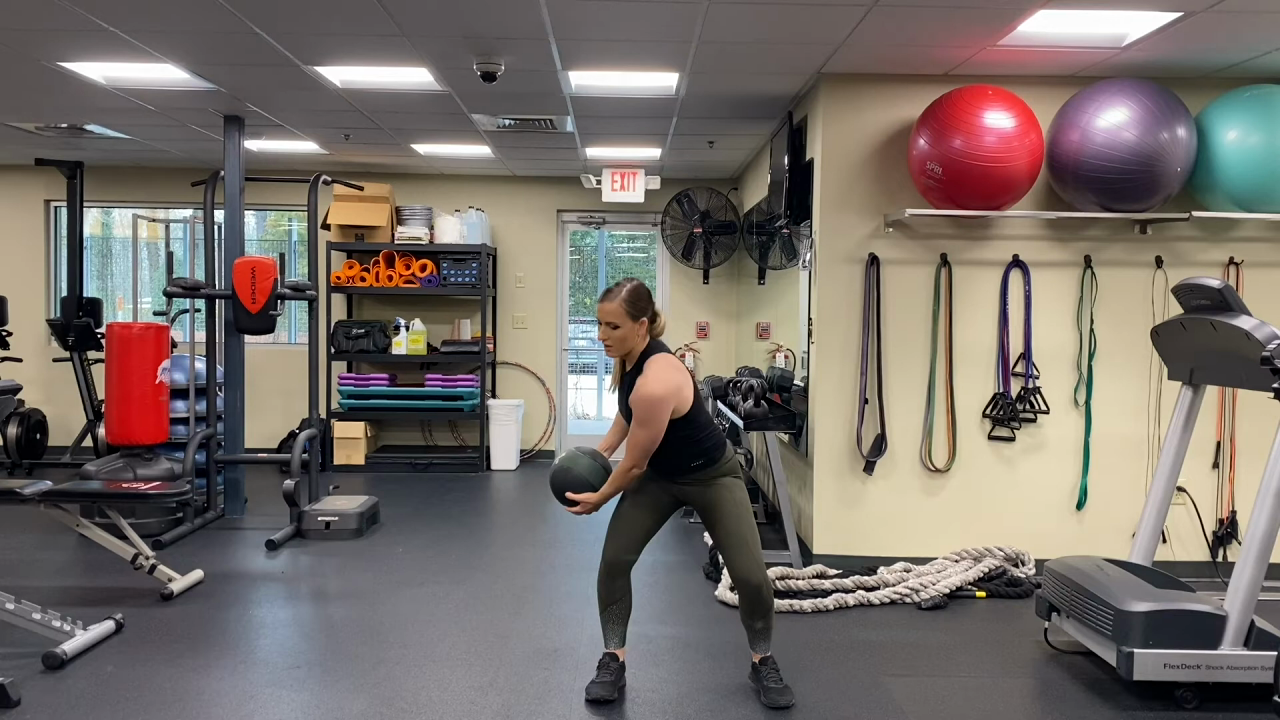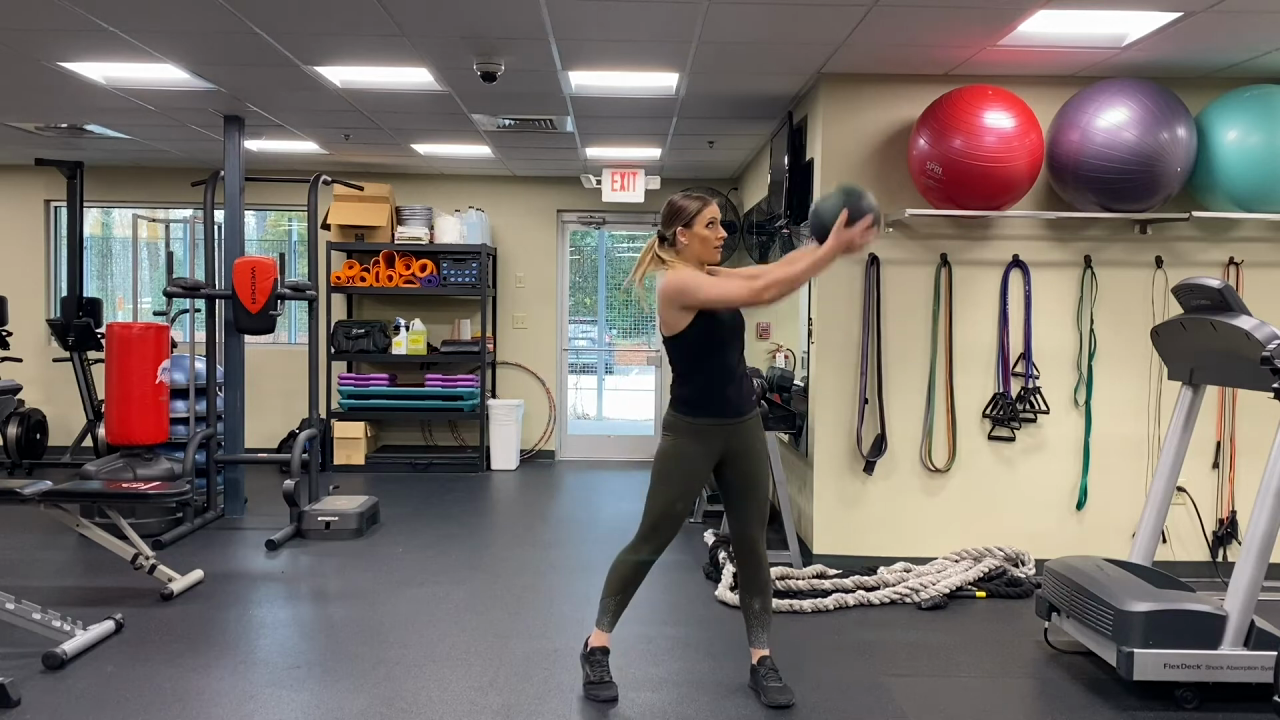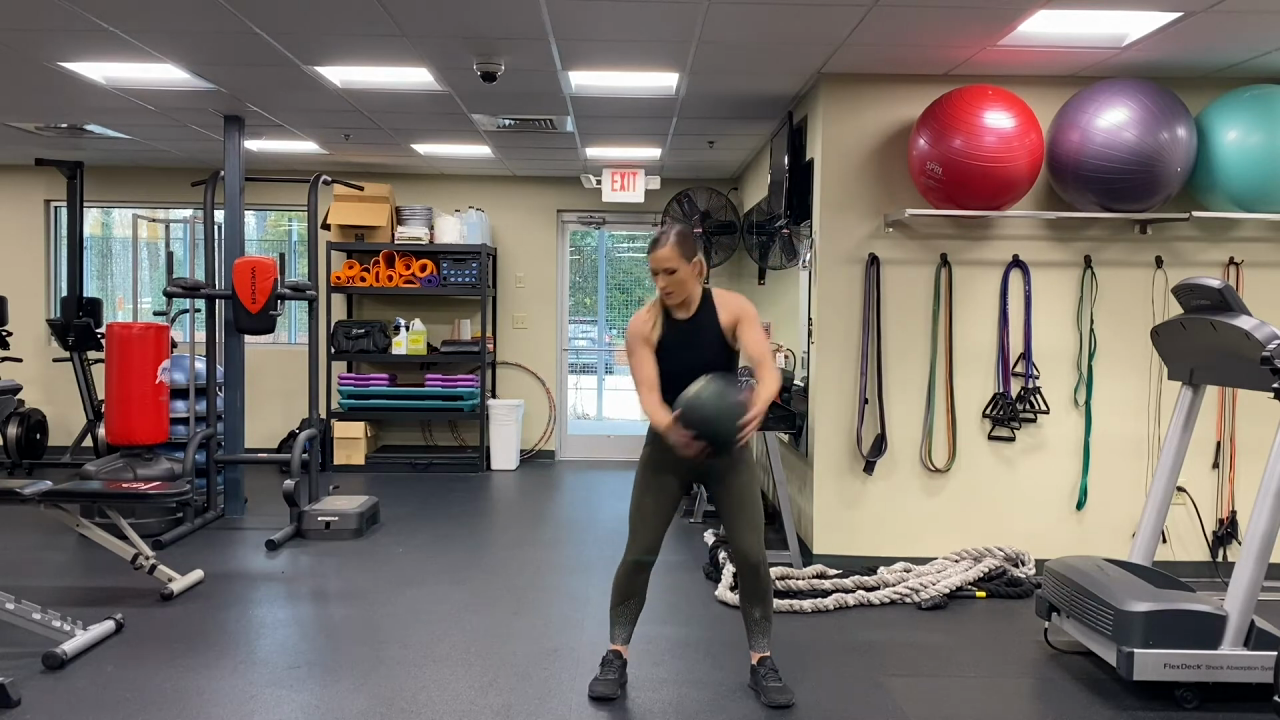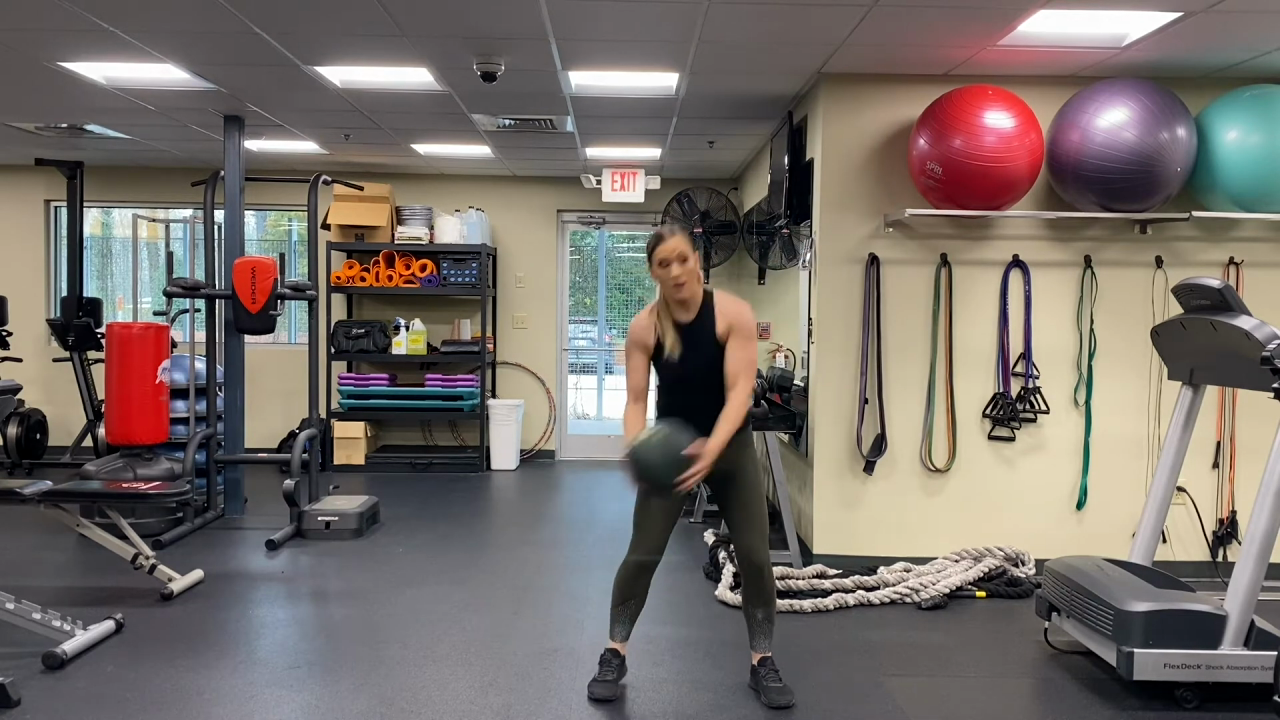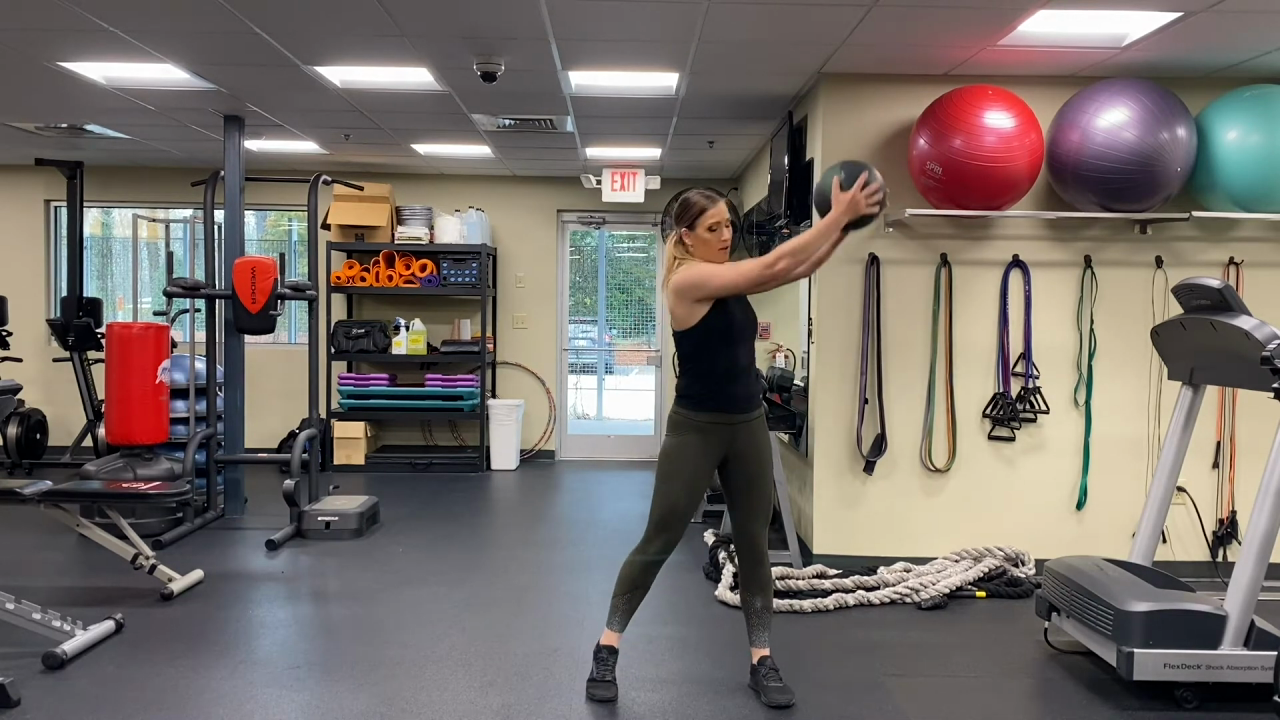
dt=0.7s
person 1, frame 1
left shoulder: (656, 383)
right shoulder: (628, 353)
left elbow: (636, 464)
left wrist: (599, 499)
right wrist: (600, 450)
left hip: (711, 475)
right hip: (660, 473)
left knee: (751, 577)
right knee: (615, 559)
left ankle: (763, 661)
right ankle: (614, 659)
person 1, frame 2
left shoulder: (719, 276)
right shoulder: (677, 285)
left elbow: (776, 274)
right elbow: (761, 291)
left wrist: (834, 244)
right wrist: (833, 247)
left hip: (744, 429)
right hip: (692, 432)
left knee: (751, 546)
right knee: (650, 542)
left ankle: (761, 659)
right ankle: (597, 645)
person 1, frame 3
left shoulder: (732, 308)
right shoulder: (643, 324)
left elbow: (768, 371)
right elbow: (647, 397)
left wrist: (758, 408)
right wrist: (670, 426)
left hip: (724, 448)
right hip: (670, 445)
left knee: (750, 556)
right knee: (640, 553)
left ankle: (761, 659)
right ankle: (616, 654)
person 1, frame 4
left shoulder: (732, 312)
right shoulder: (645, 326)
left elbow: (740, 392)
right elbow: (636, 401)
left wrist: (714, 447)
right wrist: (636, 447)
left hip: (730, 446)
left knee: (755, 557)
right knee: (643, 555)
left ankle: (762, 660)
right ankle: (614, 653)
person 1, frame 5
left shoulder: (735, 271)
right shoulder: (688, 279)
left elbow: (795, 265)
right elbow: (765, 271)
left wrist: (841, 222)
right wrist: (836, 216)
left hip: (748, 426)
right hip: (695, 429)
left knee: (753, 543)
right knee: (658, 542)
left ankle: (762, 660)
right ankle: (607, 647)
